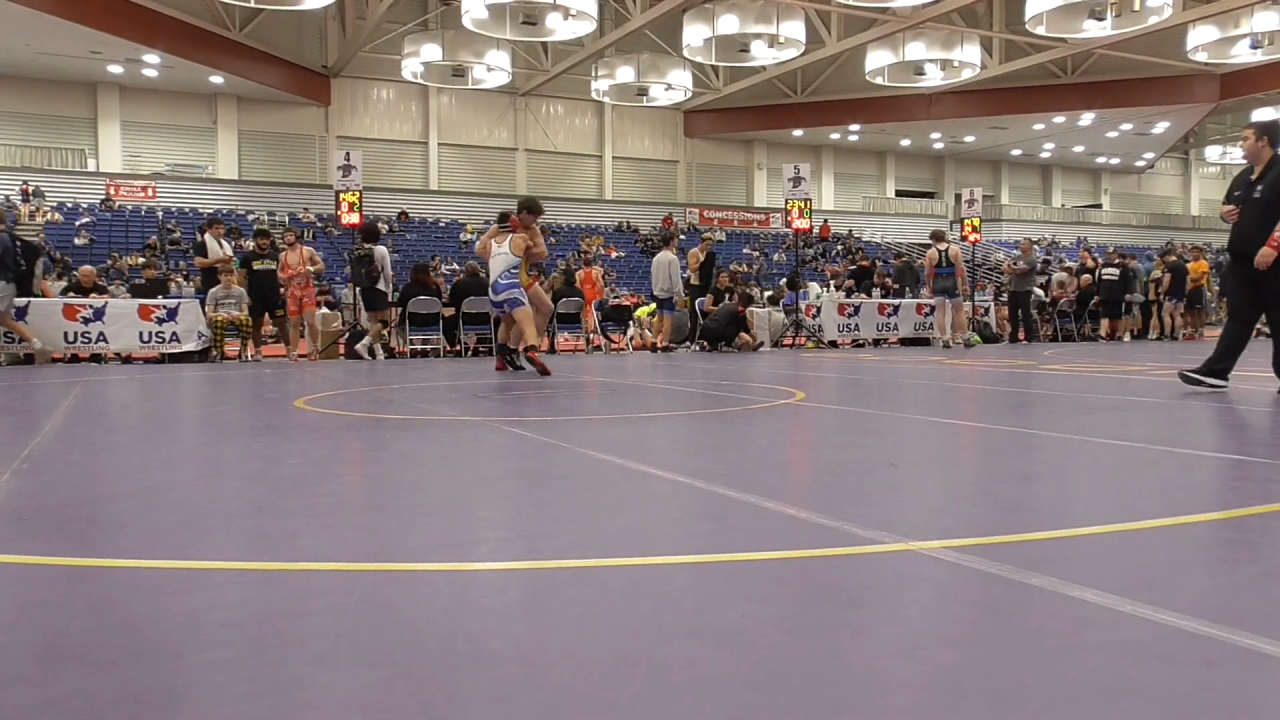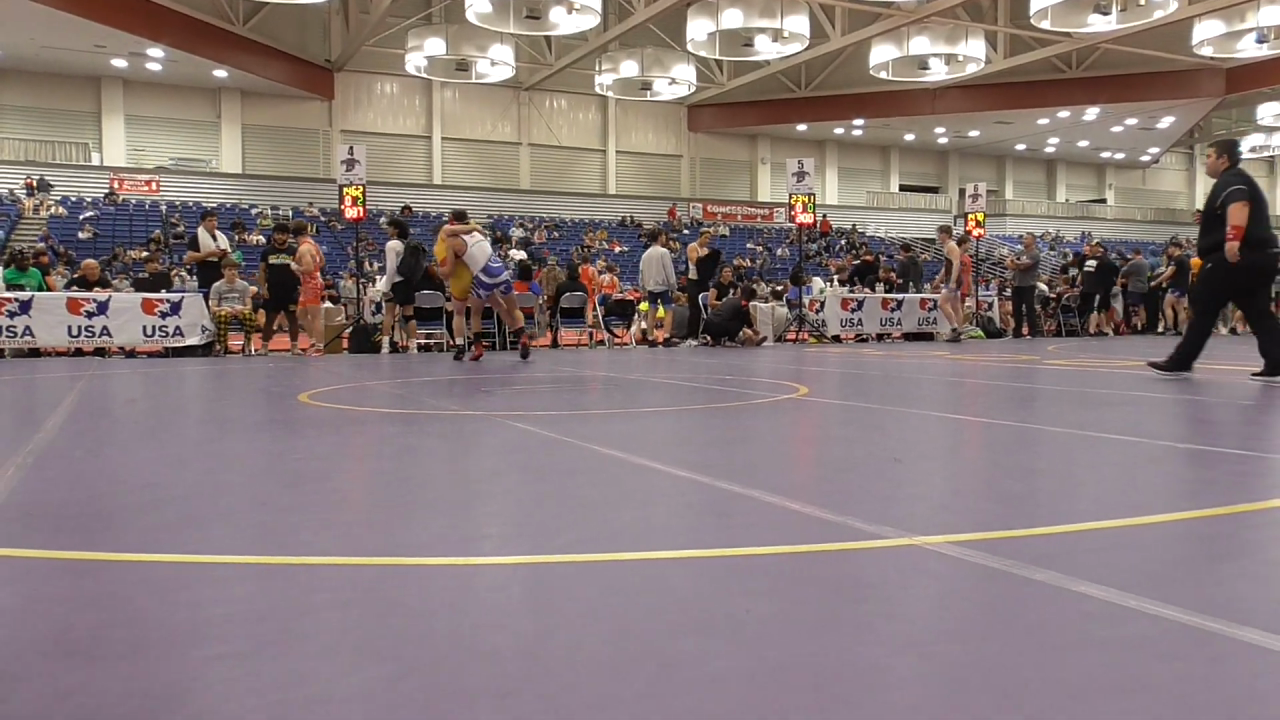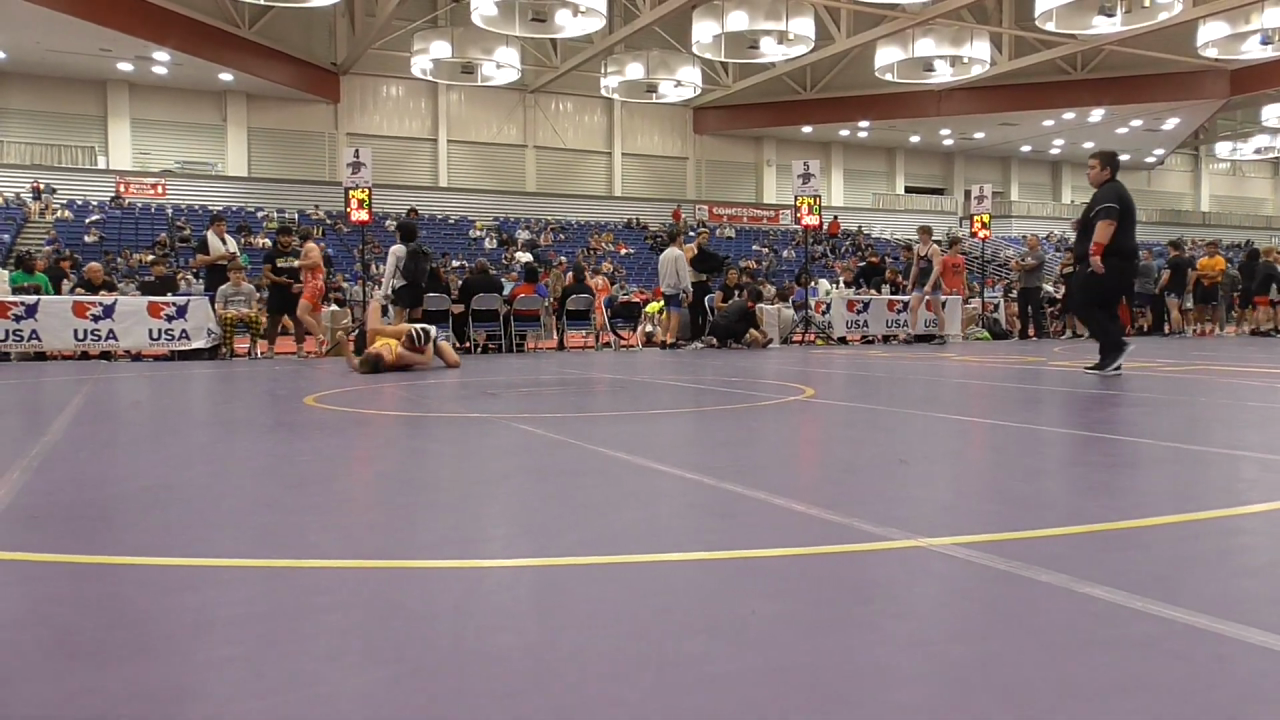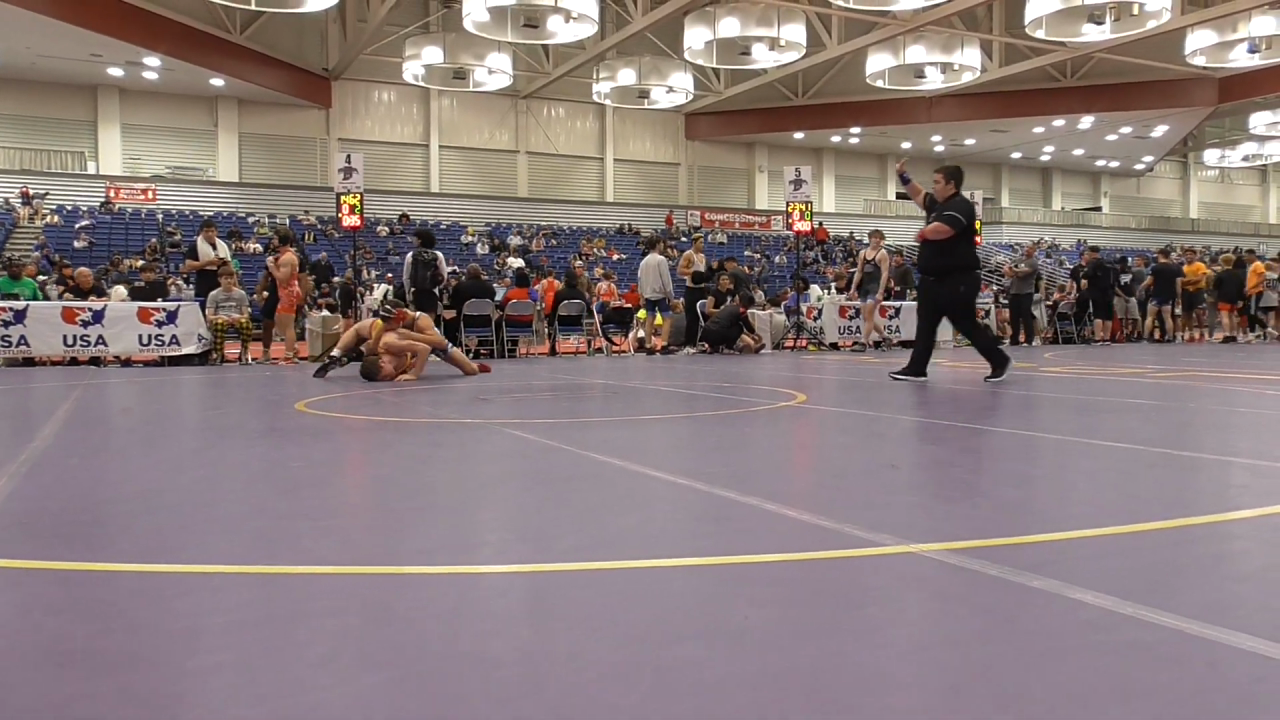
dt=1s
person 1, frame 1
right shoulder: (1242, 178)
right elbow: (1229, 207)
right wrist: (1226, 214)
right hip: (1243, 263)
right knee: (1238, 318)
right ankle: (1215, 372)
person 1, frame 2
left shoulder: (1230, 180)
right shoulder: (1239, 181)
left elbow: (1239, 206)
left wrist: (1232, 239)
right wrist: (1206, 221)
left hip: (1232, 257)
right hip: (1259, 256)
left knee: (1203, 310)
right knee: (1259, 313)
left ankle: (1179, 363)
person 1, frame 3
left shoulder: (1108, 193)
right shoulder: (1117, 192)
left elbow: (1106, 224)
left wrist: (1095, 252)
left hip: (1107, 263)
right hip: (1119, 262)
left knee: (1083, 307)
right knee: (1107, 311)
left ankle: (1116, 347)
right ankle: (1110, 361)
person 1, frame 4
left shoulder: (961, 206)
right shoulder: (938, 203)
left elbow: (940, 230)
right elbow: (918, 195)
left wrist: (922, 234)
right wrist: (903, 176)
left hip: (959, 279)
right hip: (934, 278)
left knee: (967, 326)
right knee: (925, 324)
left ankle: (1000, 361)
right ankle: (916, 369)
